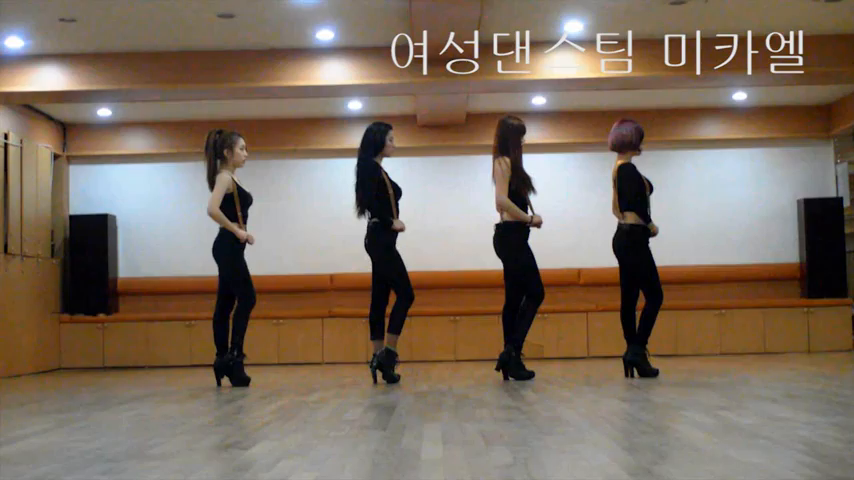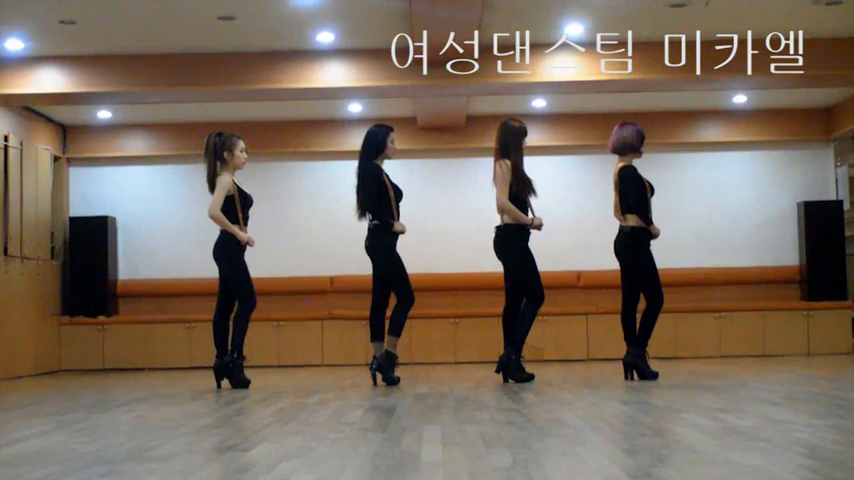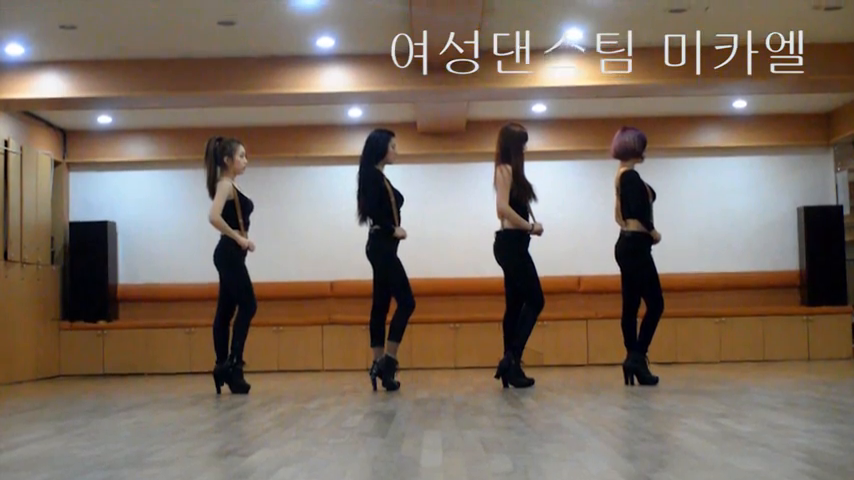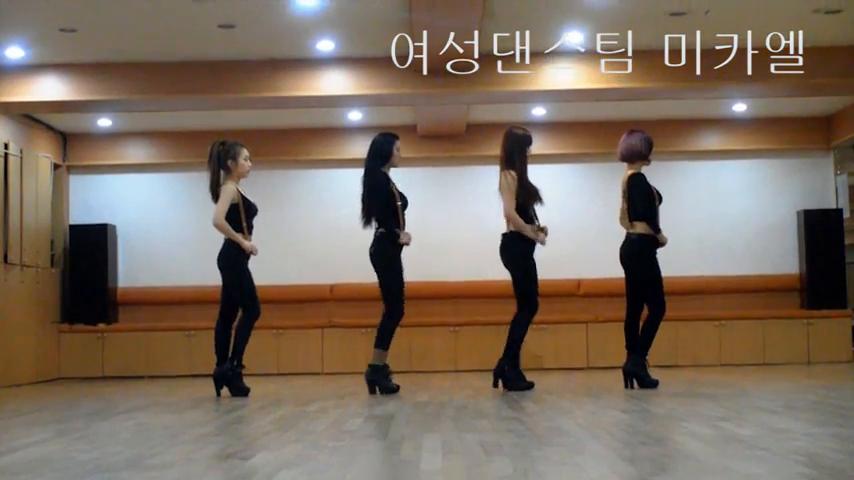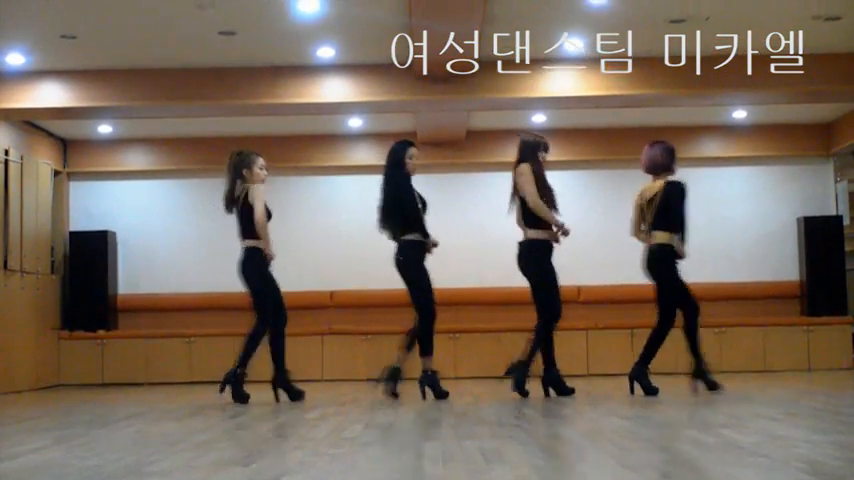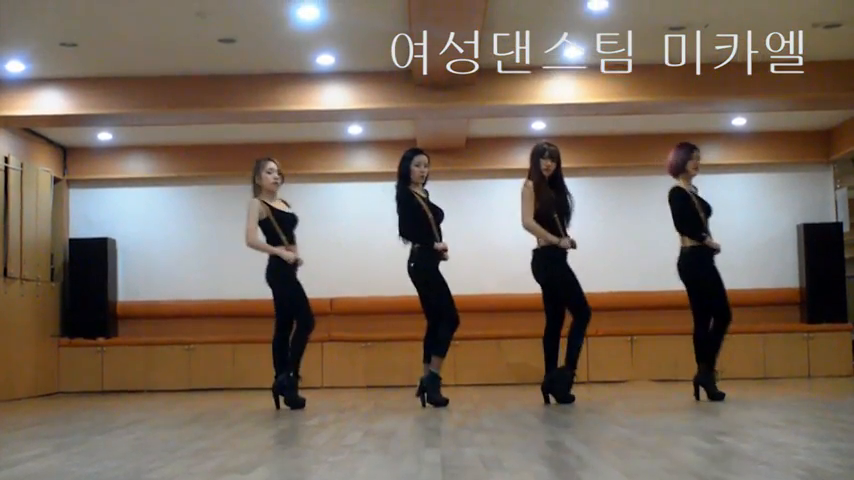
dt=0.4s
person 1, frame 1
left shoulder: (508, 163)
right shoulder: (503, 161)
left elbow: (507, 202)
right elbow: (502, 200)
left wrist: (528, 217)
right wrist: (530, 219)
left hip: (512, 237)
right hip: (510, 236)
left knee: (515, 297)
right knee: (535, 293)
left ankle: (511, 357)
right ankle: (511, 351)
person 1, frame 2
left shoulder: (509, 165)
right shoulder: (504, 164)
left elbow: (510, 204)
right elbow: (503, 203)
left wrist: (529, 221)
right wrist: (531, 222)
left hip: (512, 239)
right hip: (511, 239)
left knee: (515, 300)
right knee: (535, 296)
left ankle: (511, 360)
right ankle: (512, 354)
person 1, frame 3
left shoulder: (510, 170)
right shoulder: (505, 169)
right elbow: (503, 207)
left wrist: (529, 226)
right wrist: (531, 227)
left hip: (512, 243)
right hip: (511, 243)
left knee: (516, 305)
right knee: (535, 301)
left ankle: (511, 364)
right ankle: (511, 359)
person 1, frame 4
left shoulder: (514, 174)
right shoulder: (511, 174)
right elbow: (510, 212)
left wrist: (535, 227)
right wrist: (535, 235)
left hip: (519, 246)
right hip: (517, 246)
left knee: (527, 306)
right knee: (528, 306)
left ankle: (510, 366)
right ankle: (507, 365)
person 1, frame 5
left shoulder: (531, 176)
right shoulder: (524, 169)
right elbow: (534, 202)
left wrist: (550, 231)
right wrist: (558, 223)
left hip: (537, 251)
right hip: (535, 251)
left knee: (547, 314)
right knee: (551, 312)
left ankle: (550, 373)
right ankle: (522, 366)
person 1, frame 6
left shoulder: (553, 189)
right shoulder: (532, 186)
right elbow: (528, 222)
left wrist: (565, 239)
right wrist: (558, 241)
left hip: (551, 260)
right hip: (548, 259)
left knee: (555, 321)
right knee: (582, 313)
left ankle: (552, 381)
right ankle: (566, 372)
person 2, frame 1
left shoulder: (378, 170)
right shoulder: (370, 167)
left elbow: (384, 203)
right elbow: (370, 202)
left wrist: (394, 222)
right wrist: (391, 223)
left hip: (382, 239)
right hip: (380, 239)
left knee: (380, 298)
right knee: (405, 294)
left ankle: (379, 356)
right ankle: (387, 353)
person 2, frame 2
left shoulder: (379, 172)
right shoulder: (372, 170)
left elbow: (384, 205)
right elbow: (370, 205)
left wrist: (394, 225)
right wrist: (391, 225)
left hip: (382, 241)
right hip: (381, 241)
left knee: (380, 300)
right knee: (405, 297)
left ankle: (379, 358)
right ankle: (387, 355)
person 2, frame 3
left shoulder: (380, 177)
right shoulder: (373, 175)
left elbow: (384, 210)
right elbow: (372, 210)
left wrist: (395, 230)
right wrist: (392, 230)
left hip: (383, 246)
right hip: (381, 246)
left knee: (381, 305)
right knee: (406, 302)
left ankle: (379, 363)
right ankle: (387, 360)
person 2, frame 4
left shoulder: (381, 179)
right shoulder: (381, 178)
right elbow: (380, 214)
left wrist: (400, 234)
right wrist: (397, 236)
left hip: (387, 249)
right hip: (386, 249)
left knee: (392, 309)
right knee: (394, 309)
left ankle: (378, 367)
right ankle: (377, 368)
person 2, frame 5
left shoulder: (400, 187)
right shoulder: (402, 183)
right elbow: (412, 217)
left wrist: (424, 240)
right wrist: (428, 238)
left hip: (411, 253)
right hip: (410, 254)
left knee: (426, 314)
right knee: (425, 315)
left ankle: (424, 372)
right ankle: (398, 370)
person 2, frame 6
left shoulder: (424, 196)
right shoulder: (406, 196)
left elbow: (431, 227)
right elbow: (406, 231)
left wrist: (440, 247)
right wrist: (433, 245)
left hip: (427, 262)
right hip: (422, 262)
left knee: (436, 321)
right knee: (449, 318)
left ankle: (428, 380)
right ankle: (432, 378)
person 3, frame 1
left shoulder: (620, 168)
right shoulder: (627, 168)
right elbow: (636, 203)
left wrist: (644, 225)
right wrist: (651, 225)
left hip: (625, 237)
right hip: (633, 239)
left knee: (630, 298)
right knee: (654, 296)
left ankle: (633, 351)
right ankle: (637, 350)
person 3, frame 2
left shoulder: (621, 170)
right shoulder: (628, 170)
right elbow: (637, 205)
left wrist: (645, 227)
right wrist: (652, 227)
left hip: (626, 240)
right hip: (634, 241)
left knee: (631, 300)
right knee: (654, 298)
left ankle: (633, 353)
right ankle: (636, 352)
person 3, frame 3
left shoulder: (623, 175)
right shoulder: (630, 175)
right elbow: (638, 210)
left wrist: (646, 232)
right wrist: (653, 232)
left hip: (627, 244)
right hip: (635, 246)
left knee: (631, 305)
right knee: (655, 303)
left ankle: (633, 358)
right ankle: (637, 358)
person 3, frame 4
left shoulder: (629, 178)
right shoulder: (637, 177)
right elbow: (645, 211)
left wrist: (644, 232)
right wrist: (659, 234)
left hip: (631, 247)
right hip: (641, 249)
left knee: (636, 309)
right knee: (656, 307)
left ankle: (633, 361)
right ankle: (636, 362)
person 3, frame 5
left shoulder: (644, 192)
right shoulder: (673, 187)
left elbow: (636, 230)
right elbow: (677, 218)
left wrist: (654, 241)
right wrist: (679, 246)
left hip: (654, 256)
right hip: (663, 257)
left knee: (690, 308)
right knee: (669, 317)
left ankle: (696, 368)
right ankle: (641, 369)
person 3, frame 6
left shoulder: (691, 190)
right shoulder: (678, 192)
right elbow: (682, 224)
left wrist: (706, 240)
right wrist: (708, 241)
left hip: (696, 259)
right hip: (695, 259)
left knee: (702, 320)
right knee: (722, 315)
left ankle: (704, 374)
right ankle: (705, 371)
person 4, frame 1
left shoulder: (229, 178)
right shoulder: (224, 177)
right elbow: (212, 209)
left wrist: (241, 234)
right wrist: (237, 232)
left hip: (230, 247)
right hip: (228, 246)
left knee: (226, 303)
right knee: (247, 299)
left ankle: (224, 359)
right ankle: (233, 357)
person 4, frame 2
left shoulder: (229, 181)
right shoulder: (225, 179)
right elbow: (214, 212)
left wrist: (241, 236)
right wrist: (238, 234)
left hip: (231, 249)
right hip: (229, 249)
left knee: (226, 306)
right knee: (247, 301)
left ankle: (223, 361)
right ankle: (233, 359)
person 4, frame 3
left shoulder: (229, 186)
right shoulder: (225, 184)
right elbow: (214, 216)
left wrist: (241, 240)
right wrist: (238, 238)
left hip: (231, 254)
right hip: (230, 254)
left knee: (226, 310)
right knee: (247, 306)
left ankle: (224, 366)
right ankle: (232, 364)
person 4, frame 4
left shoulder: (233, 189)
right shoulder: (230, 188)
right elbow: (217, 220)
left wrist: (244, 243)
right wrist: (242, 242)
left hip: (234, 257)
right hip: (234, 257)
left knee: (228, 315)
right knee: (251, 311)
left ankle: (224, 369)
right ankle: (231, 368)
person 4, frame 5
left shoulder: (243, 195)
right shoulder: (256, 190)
right elbow: (260, 218)
left wrist: (265, 248)
right wrist: (267, 246)
left hip: (255, 262)
right hip: (255, 262)
left knee: (277, 318)
right knee: (266, 321)
left ankle: (280, 376)
right ankle: (237, 374)
person 4, frame 6
left shoulder: (283, 203)
right shoulder: (258, 204)
right elbow: (251, 240)
left wrist: (295, 254)
right wrist: (281, 253)
left hip: (286, 269)
right hip: (279, 269)
left knee: (284, 327)
right knee: (306, 322)
left ankle: (282, 381)
right ankle: (288, 377)
